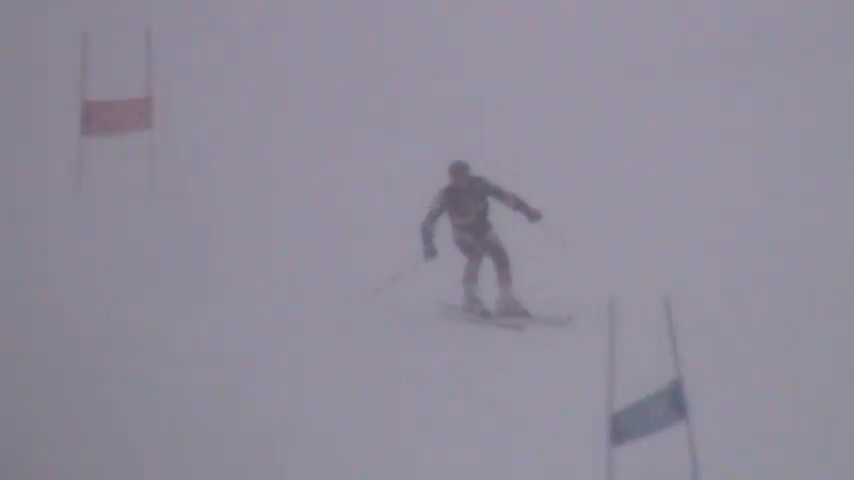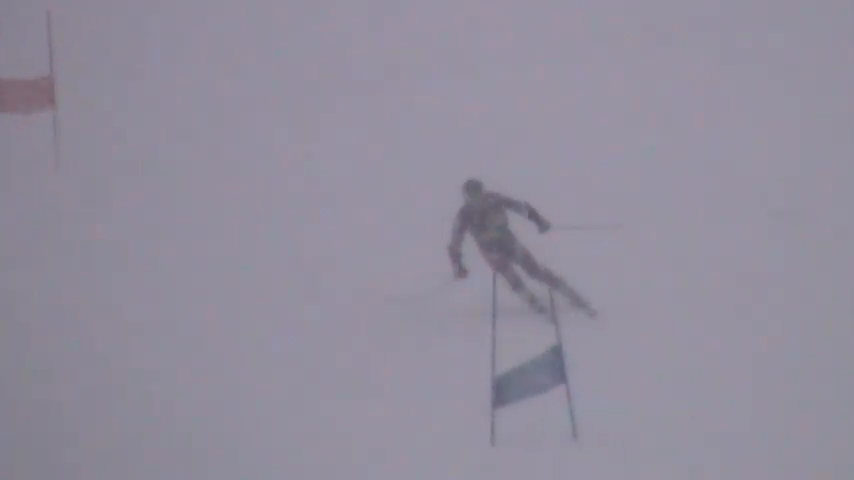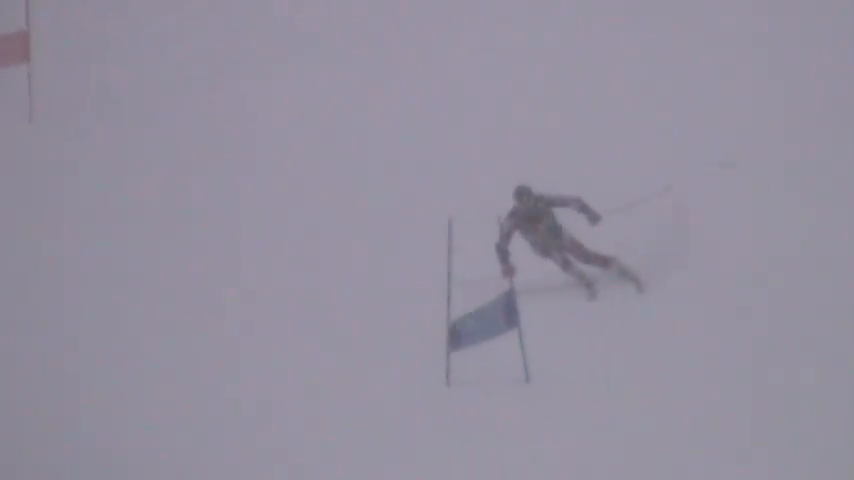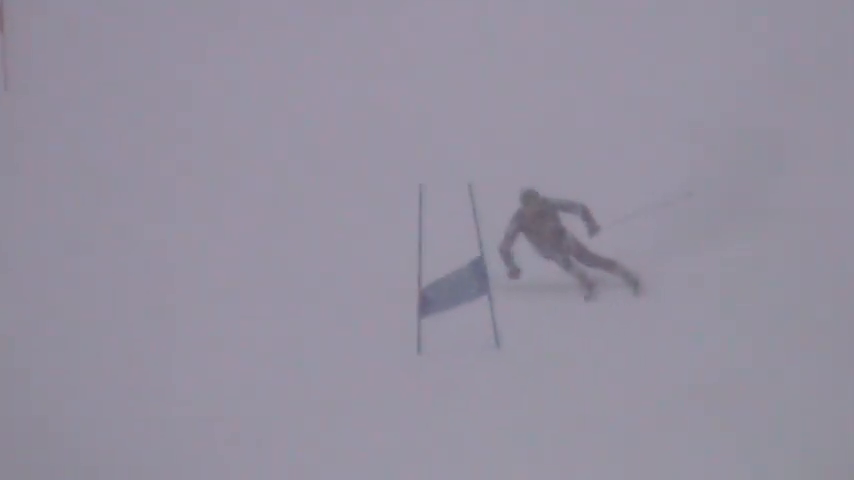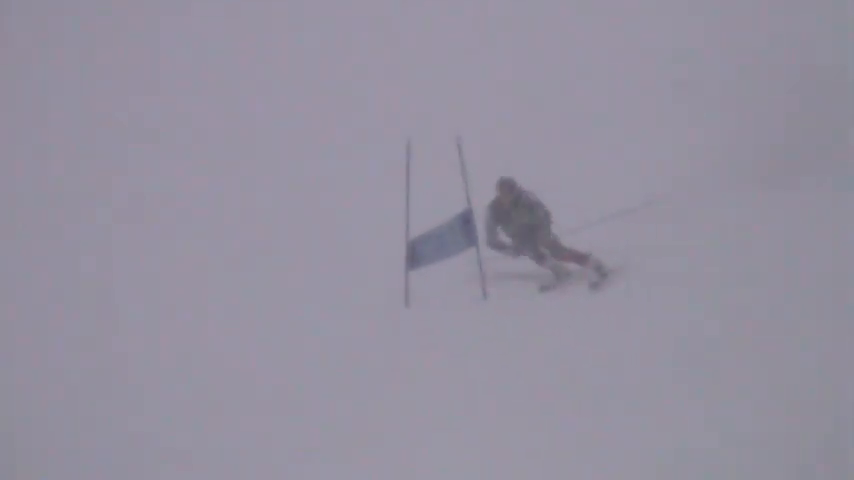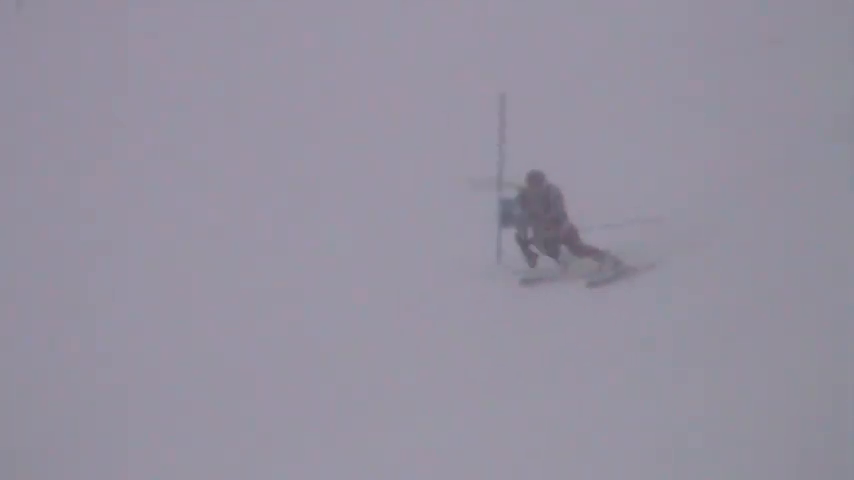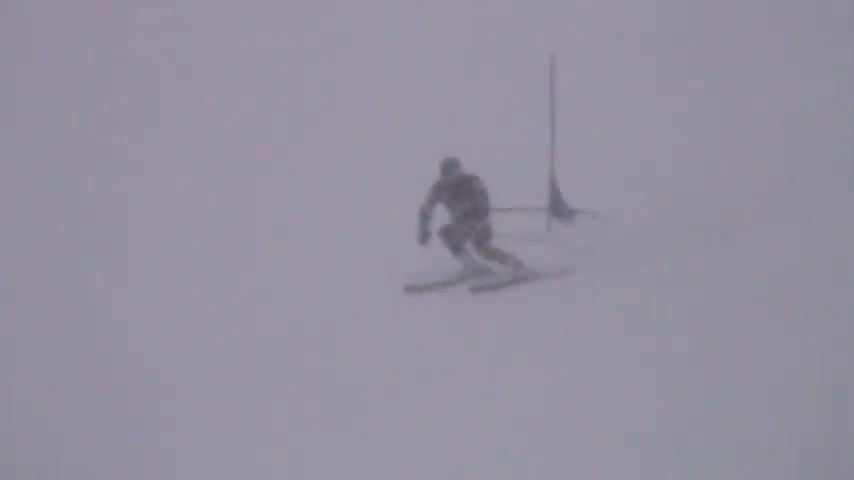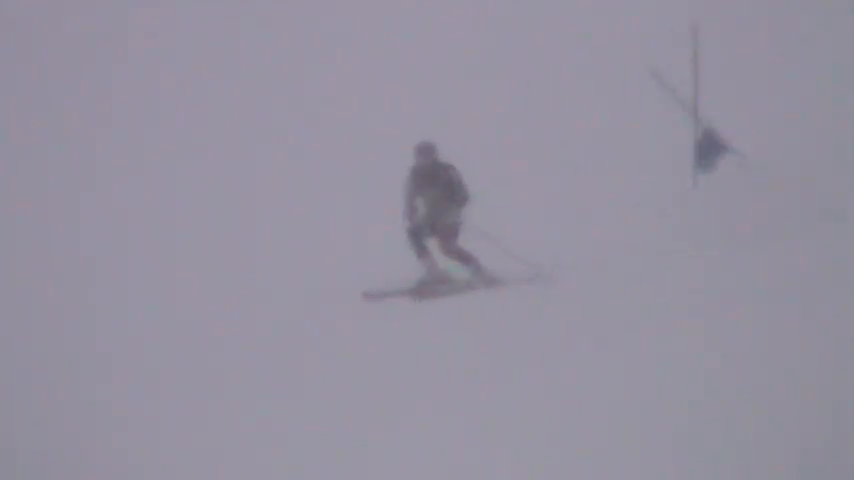
dt=0.2s
person 1, frame 1
left shoulder: (479, 184)
right shoulder: (445, 195)
left elbow: (505, 195)
right elbow: (428, 223)
left wrist: (527, 209)
right wrist: (428, 246)
left hip: (484, 230)
right hip: (463, 235)
left knee: (501, 259)
right knee: (475, 257)
left ankle: (507, 301)
right ankle: (470, 298)
person 1, frame 2
left shoulder: (493, 199)
right shoulder: (463, 216)
left elbow: (520, 206)
right elbow: (454, 244)
left wrist: (539, 221)
right wrist: (458, 266)
left hip: (510, 243)
right hip: (491, 252)
left knee: (536, 271)
right knee: (509, 274)
left ankle: (573, 296)
right ankle: (532, 300)
person 1, frame 3
left shoulder: (542, 201)
right shoulder: (513, 218)
left elbow: (571, 201)
right elbow: (501, 245)
left wrist: (588, 212)
right wrist: (505, 265)
left hip: (560, 237)
right hip: (544, 247)
left knee: (586, 256)
right knee: (560, 259)
left ankle: (627, 274)
right ankle: (585, 281)
person 1, frame 4
left shoulder: (549, 204)
right shoulder: (518, 220)
left elbow: (578, 207)
right elbow: (504, 247)
left wrist: (590, 222)
right wrist: (510, 266)
left hip: (563, 239)
right hip: (547, 249)
left knee: (586, 257)
right knee: (559, 257)
left ankle: (627, 276)
right ankle: (585, 281)
person 1, frame 5
left shoulder: (523, 196)
right shoulder: (494, 210)
left elbow: (544, 213)
right elbow: (491, 240)
left wrist: (546, 231)
right wrist: (509, 250)
left hip: (537, 231)
right hip: (520, 240)
left knee: (557, 251)
right knee: (532, 251)
left ankle: (596, 267)
right ankle: (560, 271)
person 1, frame 6
left shoulder: (553, 192)
right shoulder: (521, 200)
right elbow: (521, 230)
right wrist: (527, 253)
left hip: (561, 227)
right hip: (544, 235)
left knee: (576, 249)
left ankle: (613, 263)
person 1, frame 7
left shoulder: (472, 182)
right shoulder: (439, 187)
left elbow: (484, 207)
right elbow: (425, 210)
right wrist: (423, 231)
left hip: (479, 225)
right hip: (462, 226)
left knee: (483, 250)
right knee: (444, 232)
left ankle: (517, 267)
right ankle: (472, 266)
person 1, frame 8
left shoulder: (448, 171)
right shoulder: (416, 172)
left elbow: (463, 196)
right elbow: (410, 191)
right wrist: (410, 208)
left hip: (449, 216)
right hip: (432, 216)
left knee: (447, 247)
right knee: (412, 231)
left ankle: (480, 273)
right ankle: (434, 273)
